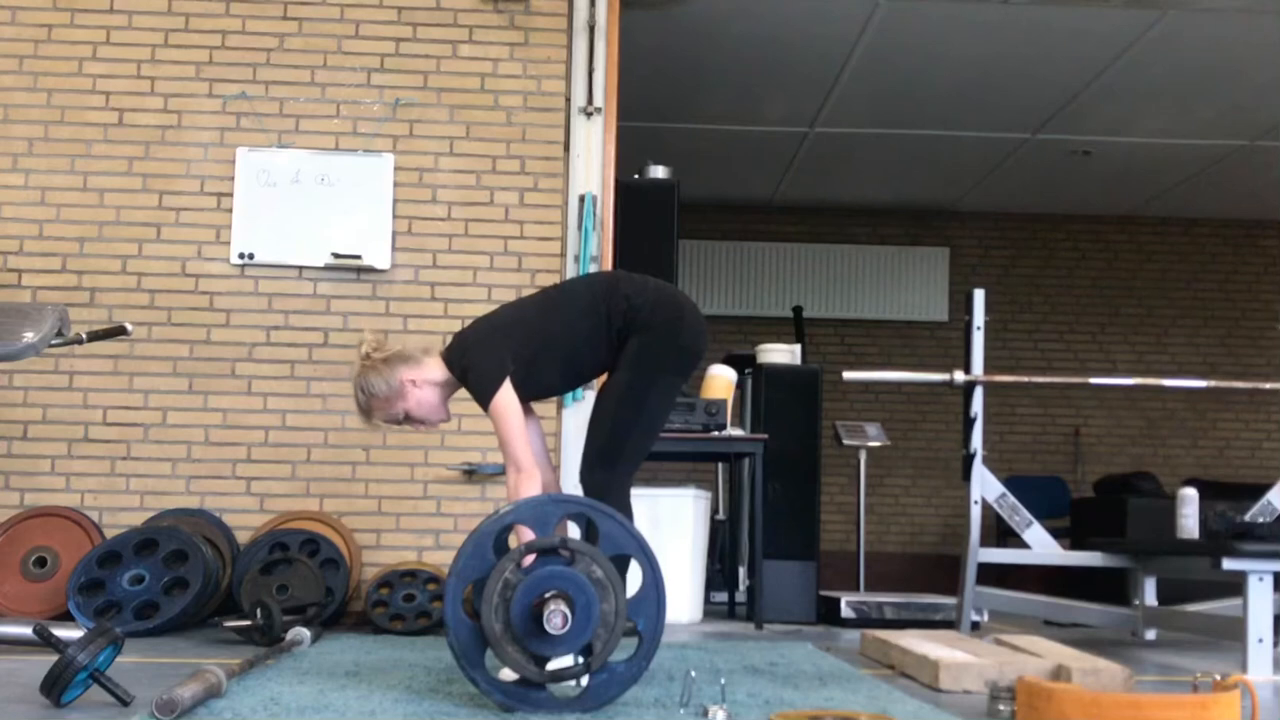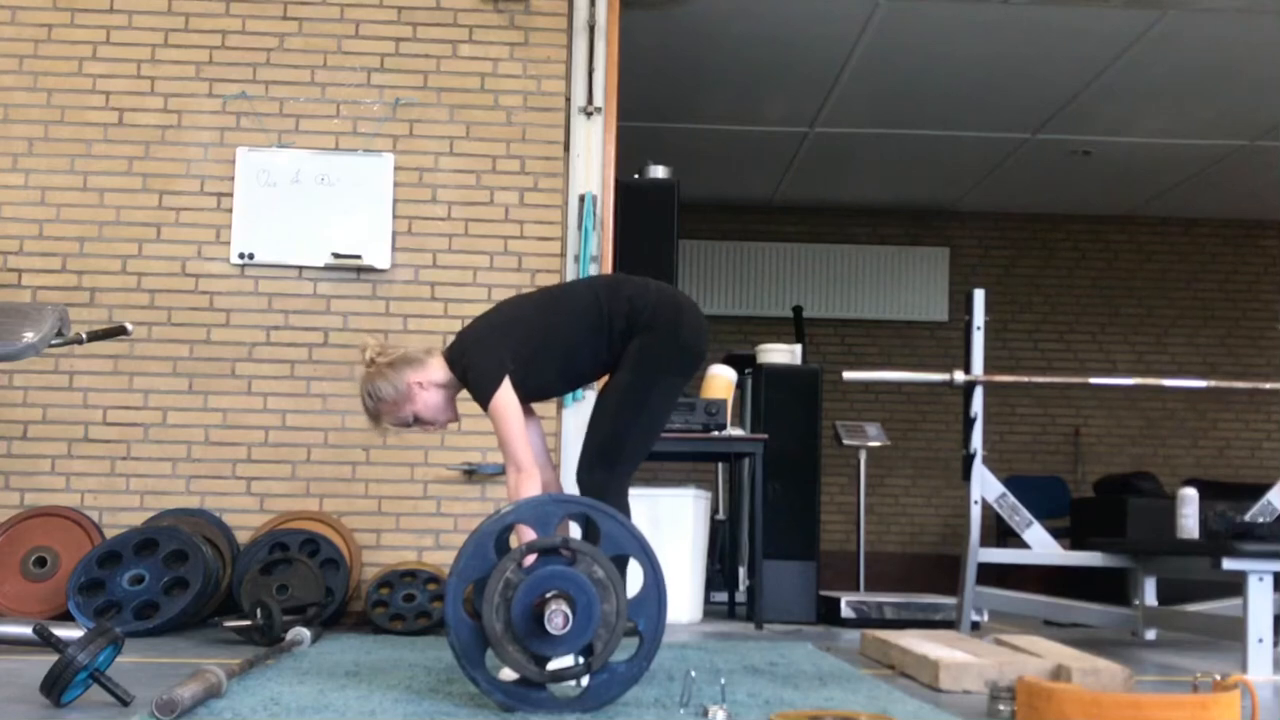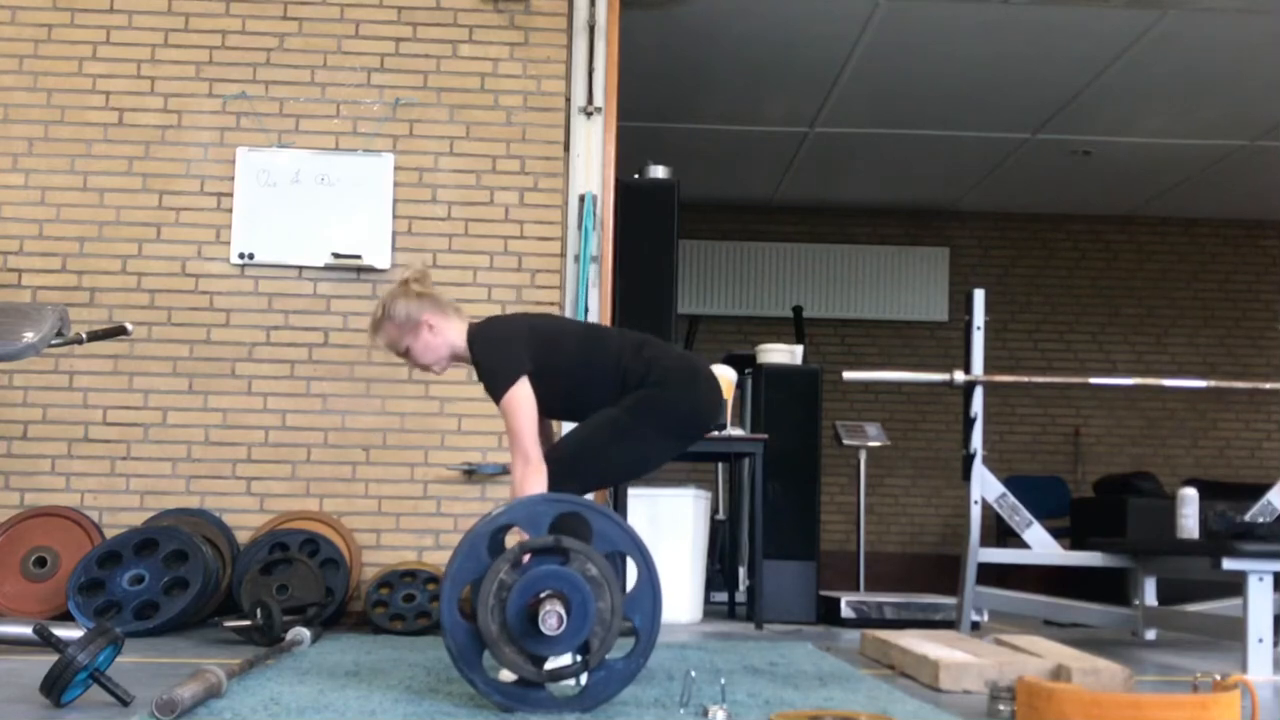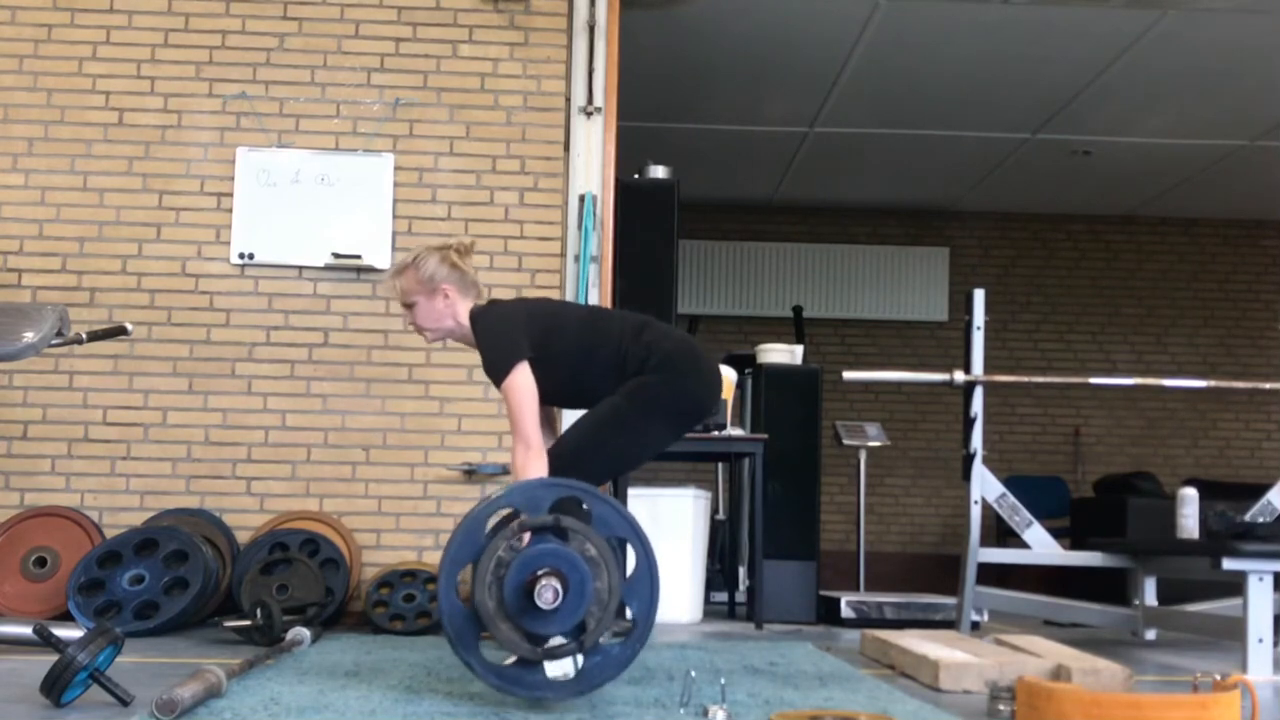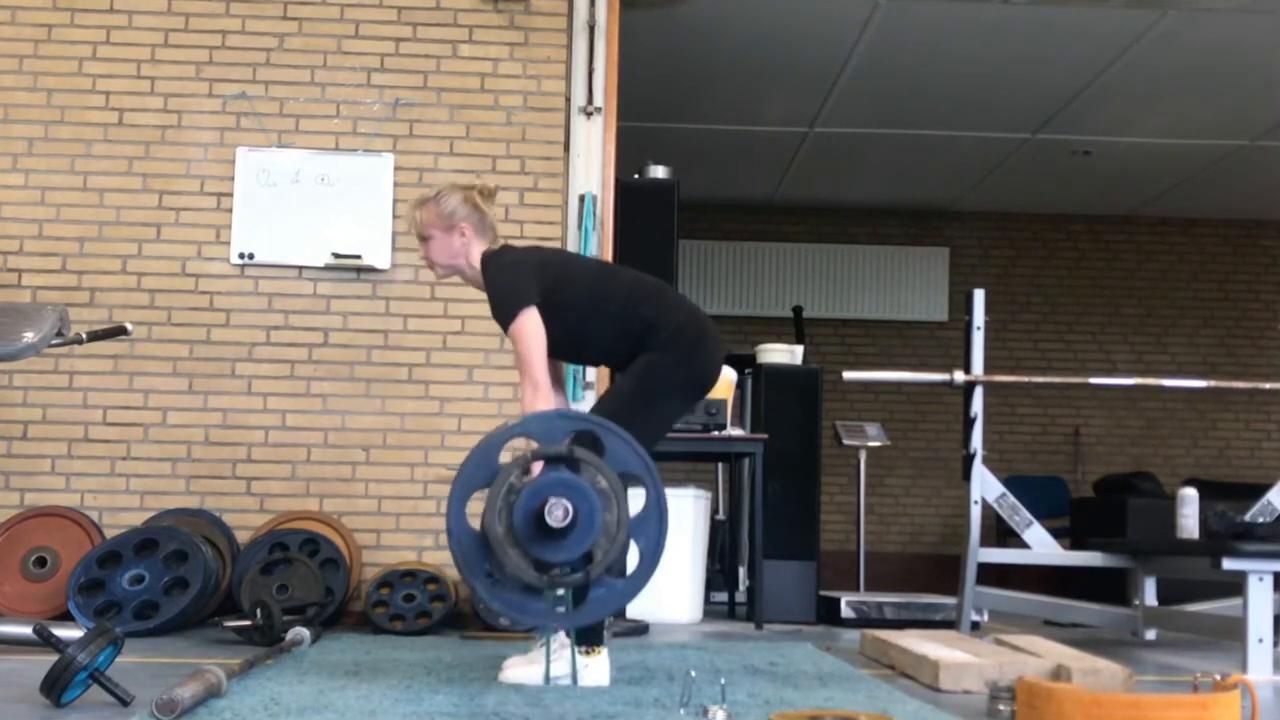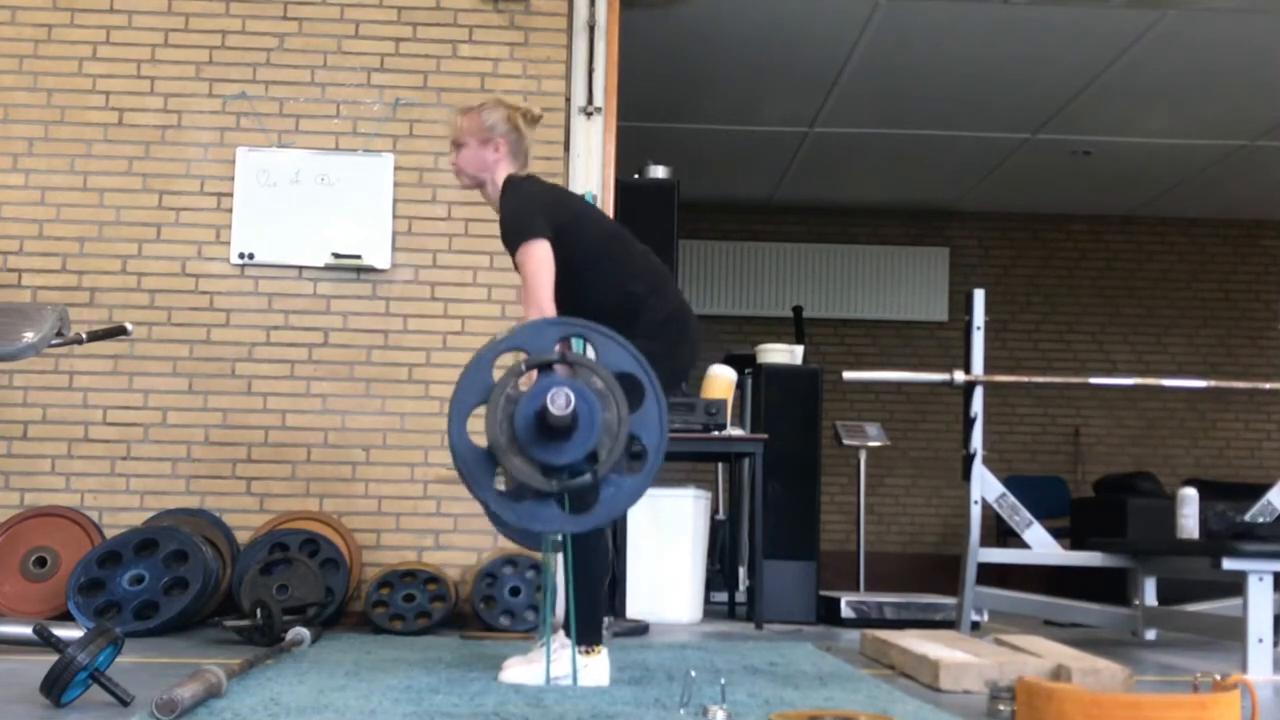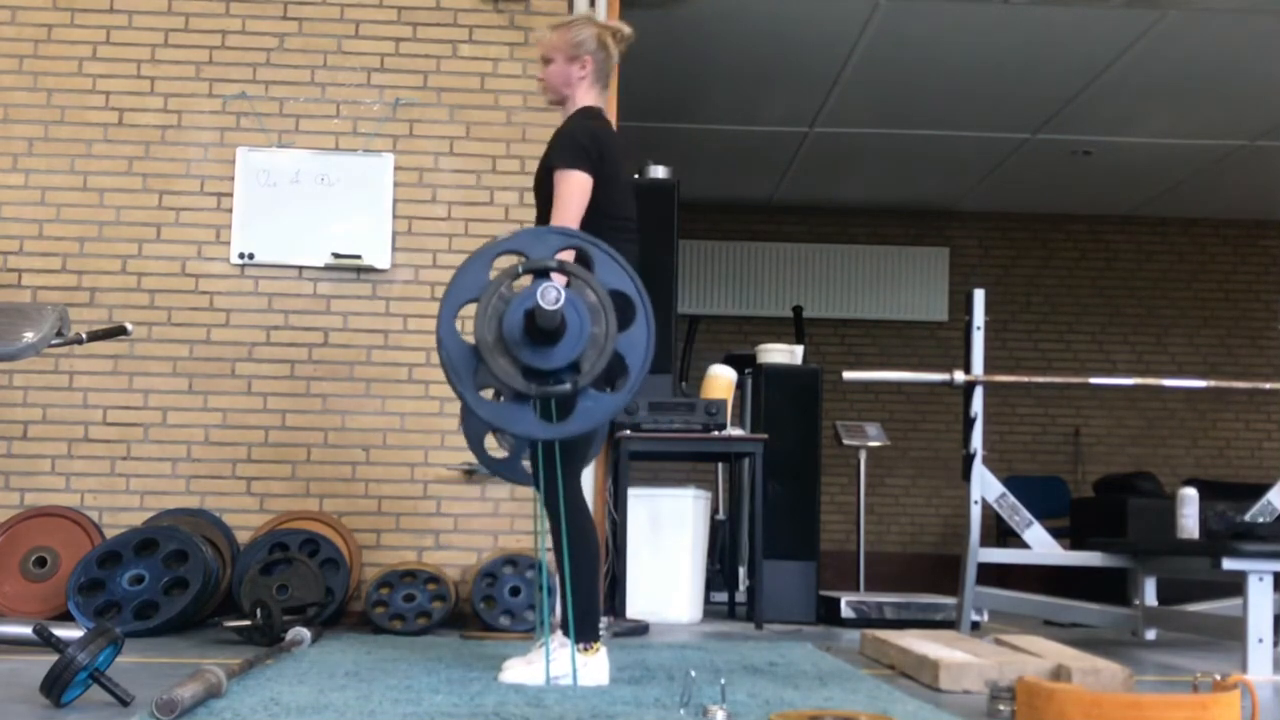
dt=0.5s
person 1, frame 1
left shoulder: (478, 361)
right shoulder: (479, 361)
left elbow: (523, 473)
right elbow: (540, 471)
left hip: (662, 327)
right hip: (652, 329)
left knee: (603, 476)
right knee: (602, 476)
person 1, frame 2
left shoulder: (478, 361)
right shoulder: (487, 359)
left elbow: (522, 472)
right elbow: (539, 470)
left hip: (665, 329)
right hip: (660, 329)
left knee: (600, 477)
right knee: (599, 477)
person 1, frame 3
left shoulder: (494, 347)
right shoulder: (500, 342)
left elbow: (529, 464)
right elbow: (542, 459)
left hip: (676, 394)
right hip: (679, 394)
left knee: (554, 485)
right knee: (553, 488)
person 1, frame 4
left shoulder: (496, 330)
right shoulder: (505, 324)
left elbow: (529, 446)
right elbow: (542, 441)
left hip: (674, 377)
right hip: (680, 376)
left knee: (560, 482)
right knee: (559, 482)
person 1, frame 5
left shoulder: (505, 272)
right shoulder: (516, 271)
left elbow: (536, 389)
right elbow: (549, 385)
left hip: (676, 351)
right hip: (673, 351)
left ankle: (585, 652)
right ankle: (580, 636)
person 1, frame 6
left shoulder: (522, 202)
right shoulder: (532, 201)
left elbow: (540, 314)
right elbow: (554, 314)
left hip: (653, 338)
right hip: (653, 336)
left ankle: (585, 652)
right ankle: (579, 638)
person 1, frame 7
left shoulder: (578, 134)
right shoulder: (595, 135)
left elbow: (564, 237)
left knee: (560, 483)
right knee: (557, 481)
left ankle: (584, 650)
right ankle: (576, 636)
